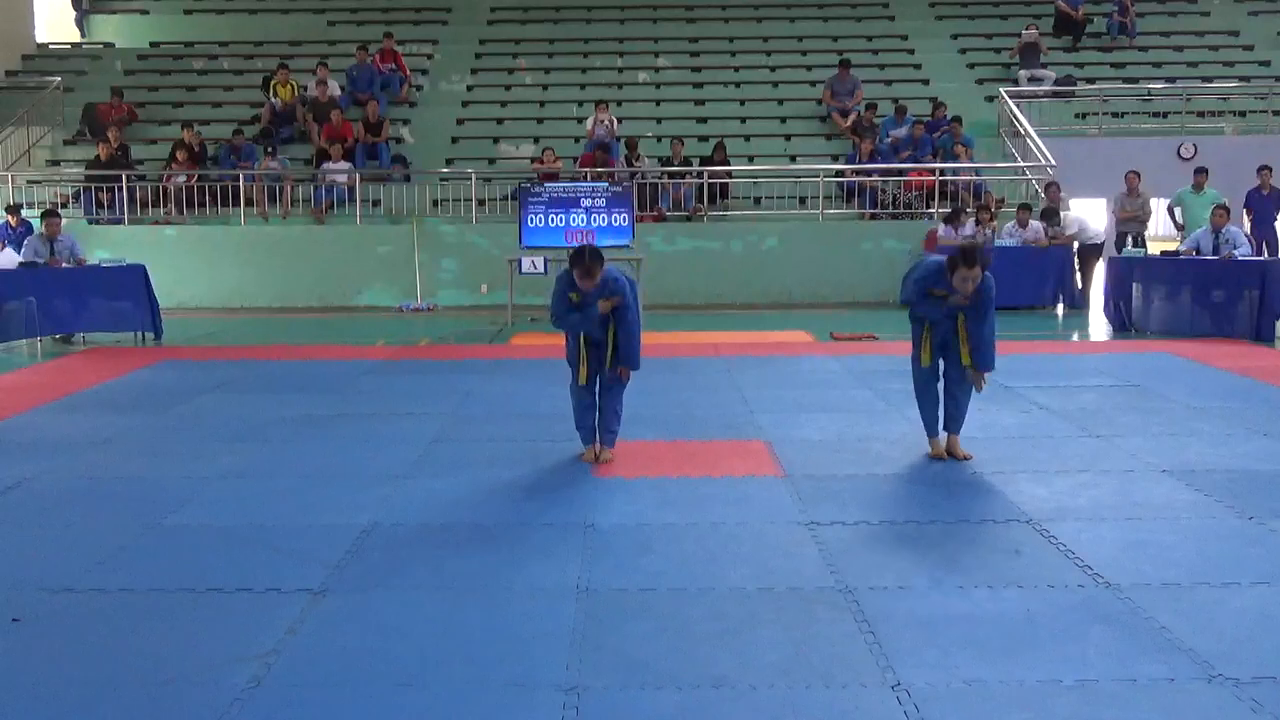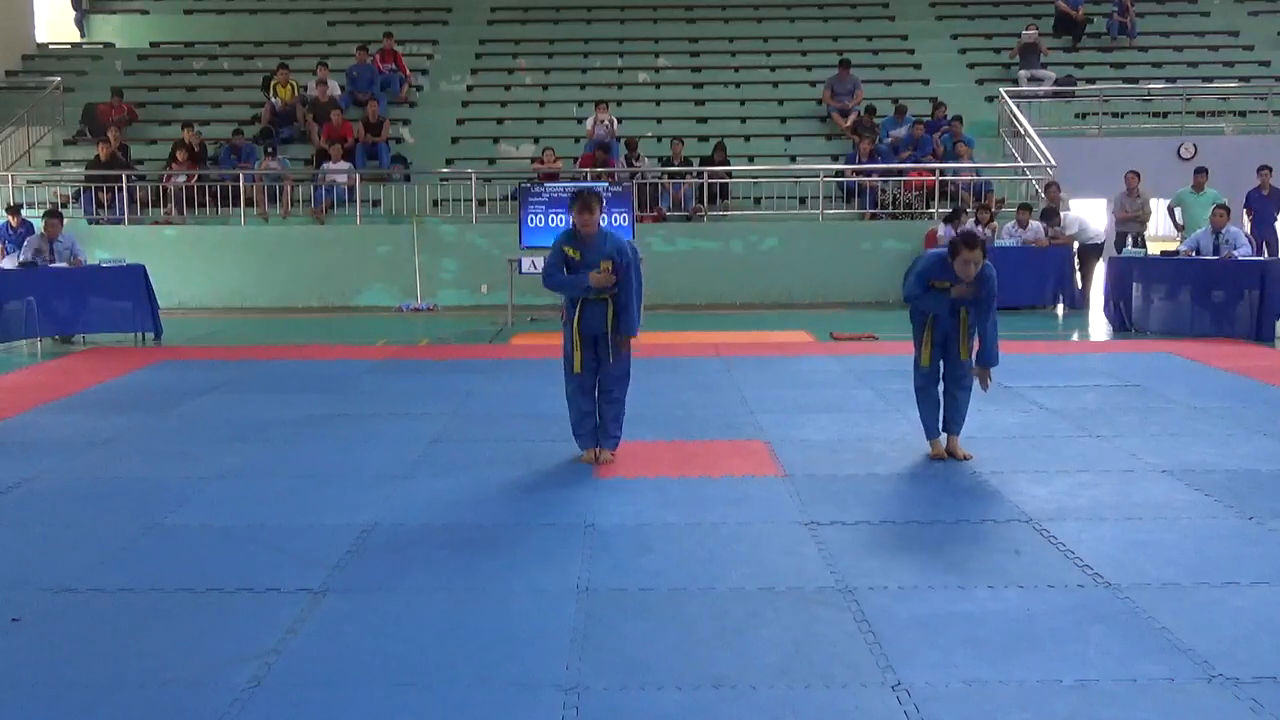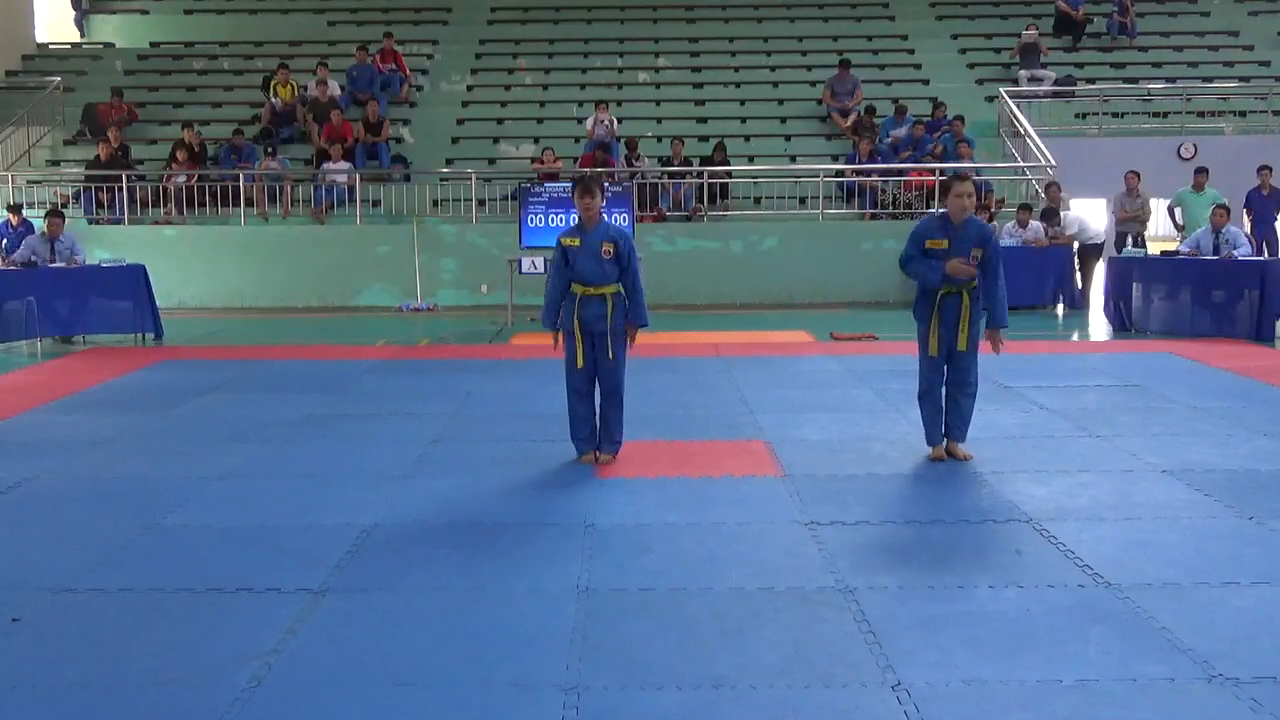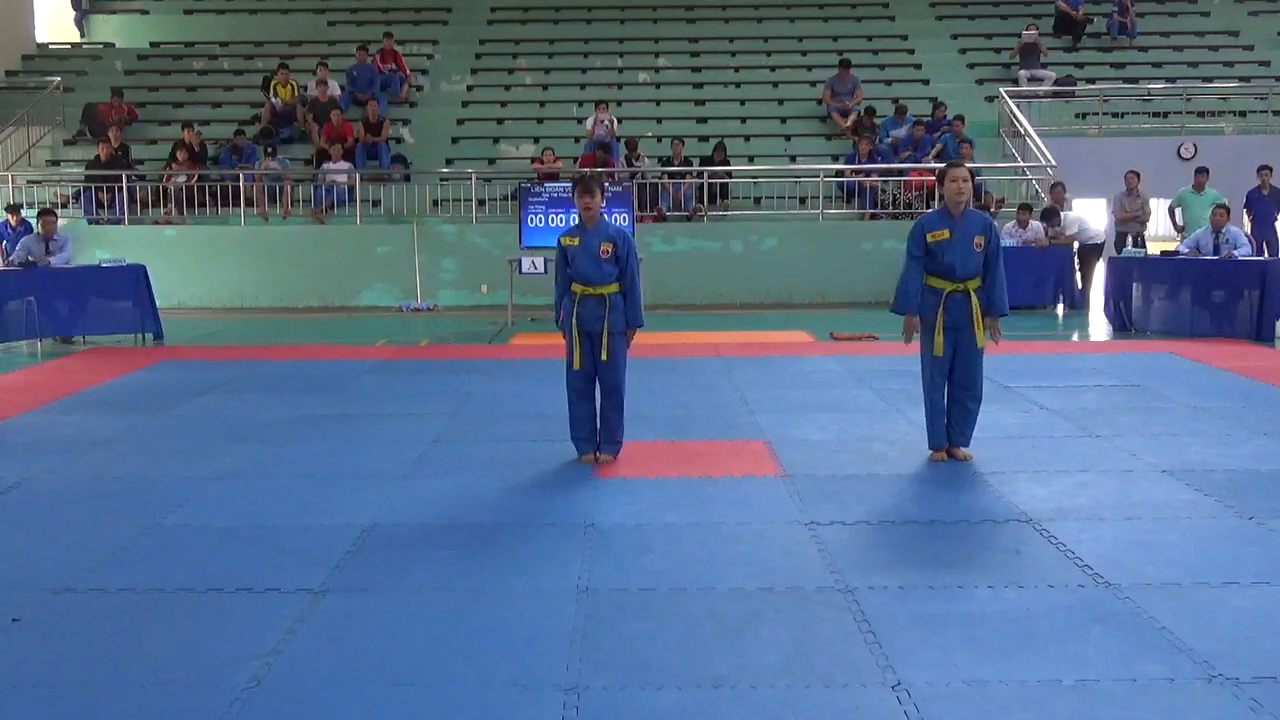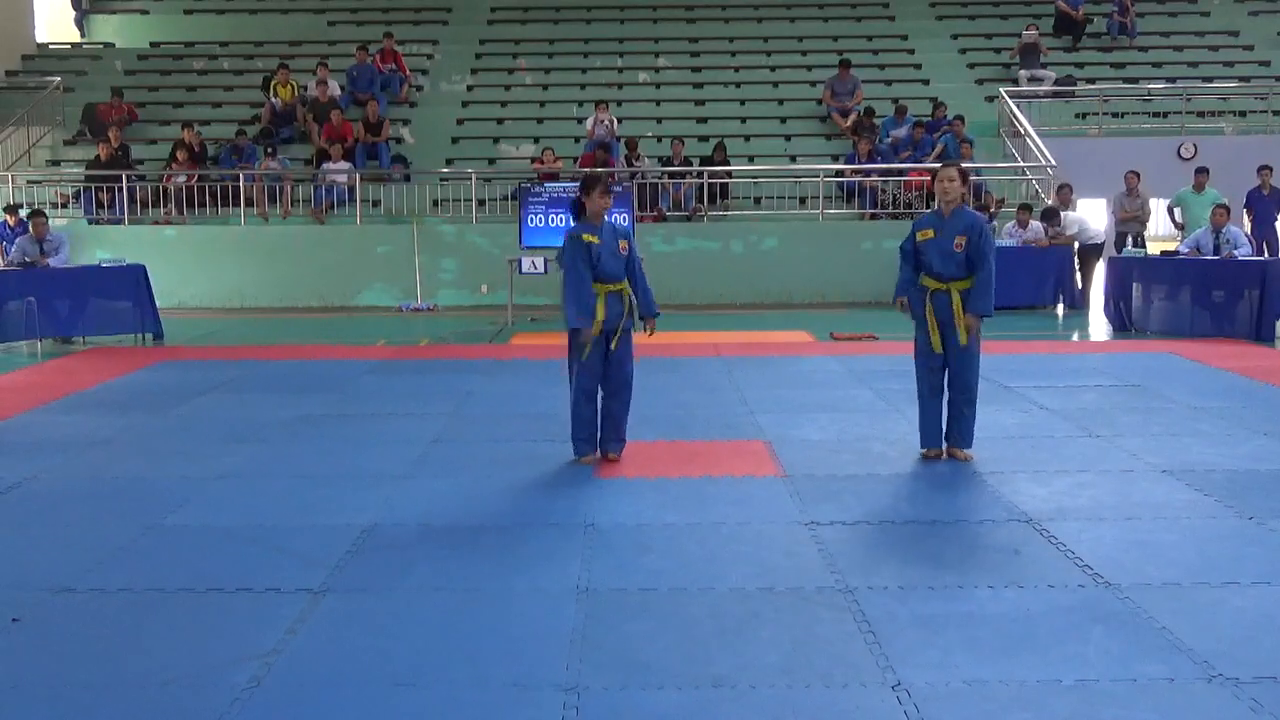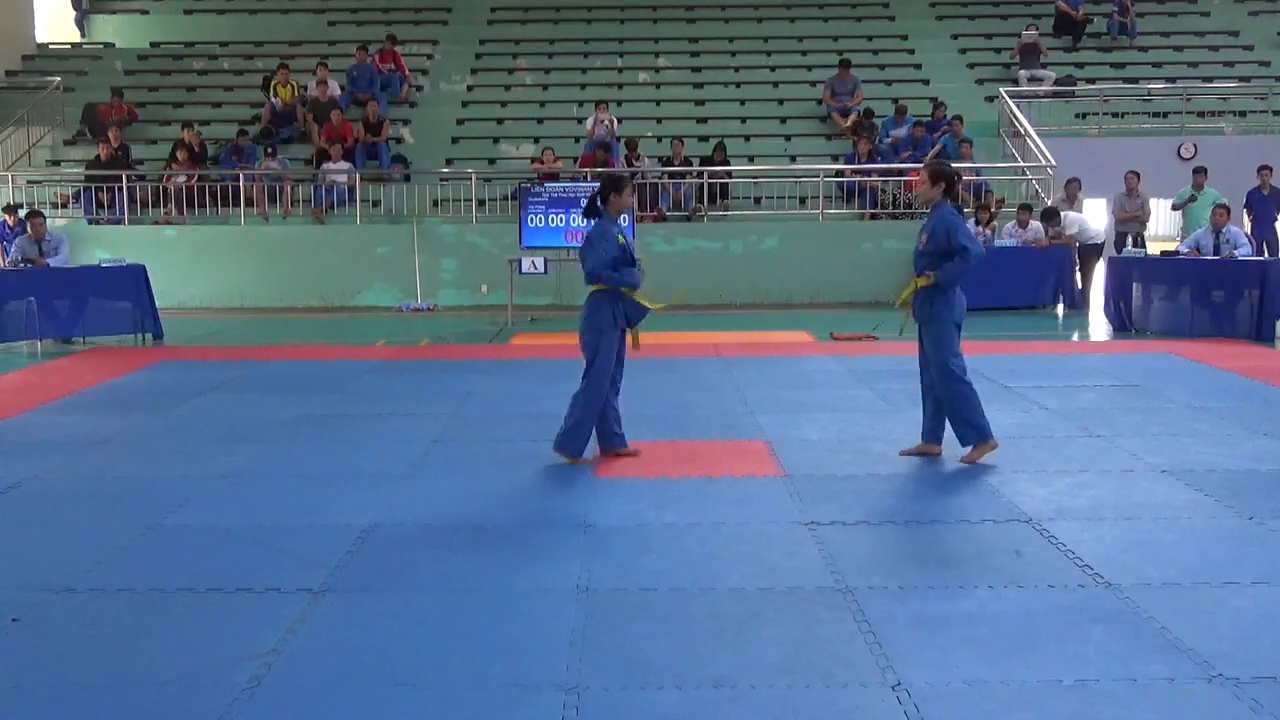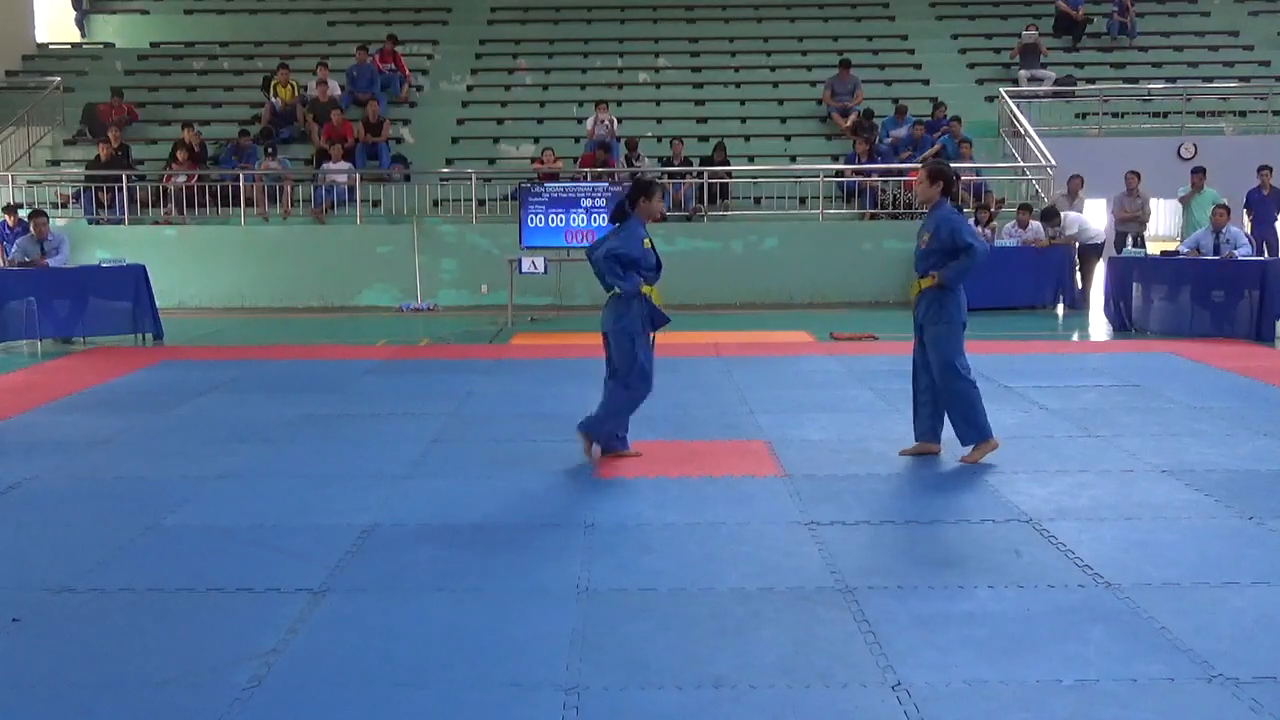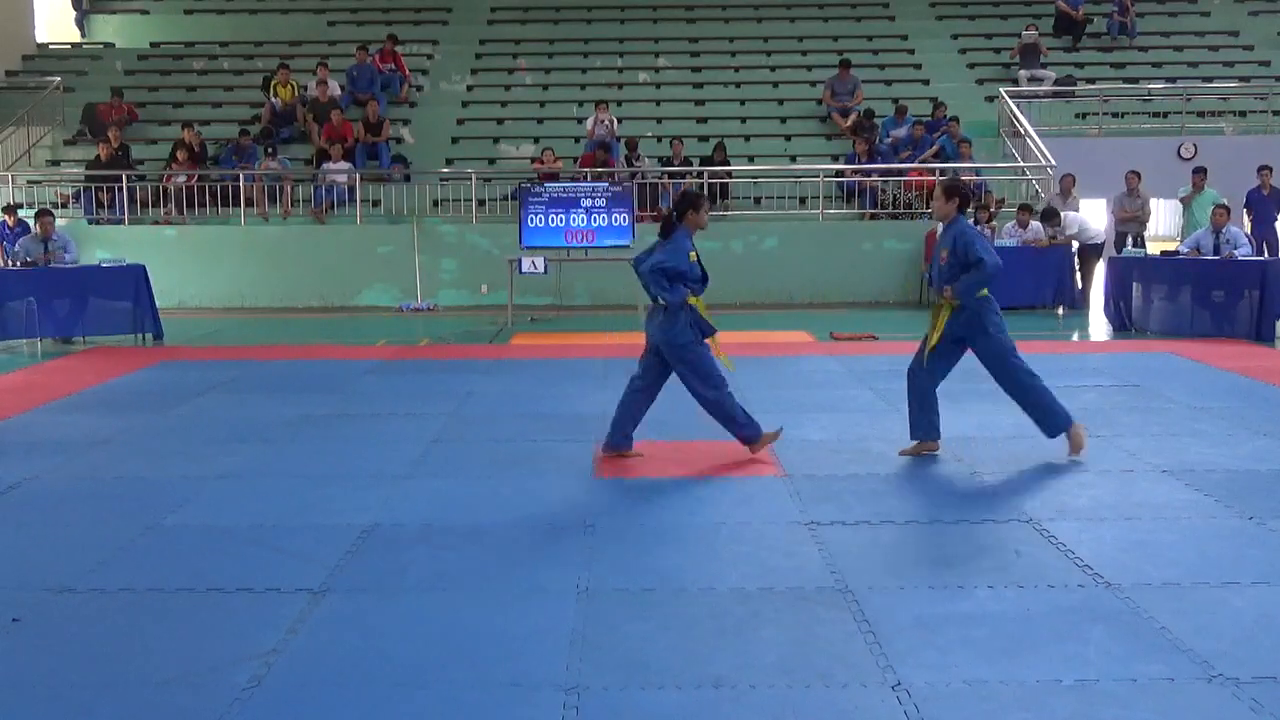
dt=0.3s
person 1, frame 1
left shoulder: (986, 284)
right shoulder: (928, 271)
left elbow: (983, 326)
right elbow: (910, 301)
left wrist: (979, 365)
right wrist: (947, 303)
left hip: (959, 320)
right hip: (928, 318)
left knee: (960, 375)
right knee: (926, 373)
left ankle: (953, 437)
right ankle: (934, 437)
person 1, frame 2
left shoulder: (987, 275)
right shoulder: (930, 263)
left elbow: (986, 320)
right elbow: (912, 297)
left wrist: (984, 362)
right wrist: (949, 295)
left hip: (961, 317)
right hip: (928, 316)
left knee: (960, 375)
right knee: (927, 374)
left ankle: (953, 438)
right ankle: (934, 439)
person 1, frame 3
left shoulder: (984, 233)
right shoulder: (926, 229)
left elbow: (994, 279)
right elbow: (909, 263)
left wrist: (995, 324)
right wrist: (944, 269)
left hip: (966, 307)
right hip: (933, 306)
left knee: (964, 377)
right knee: (931, 376)
left ankle: (954, 440)
right ankle: (936, 441)
person 1, frame 4
left shoulder: (984, 224)
right shoulder: (926, 224)
left elbow: (994, 270)
right elbow: (912, 268)
left wrist: (994, 312)
right wrist: (910, 311)
left hip: (971, 307)
right hip: (935, 307)
left knee: (969, 381)
right knee: (935, 379)
left ankle: (956, 442)
right ankle: (938, 444)
person 1, frame 5
left shoulder: (976, 223)
right shoulder: (923, 223)
left elbow: (985, 267)
right elbow: (909, 259)
left wrist: (977, 310)
right wrist: (903, 293)
left hip: (961, 308)
right hip: (928, 308)
left knee: (964, 378)
right knee: (928, 377)
left ankle: (958, 443)
right ankle: (933, 442)
person 1, frame 6
left shoulder: (946, 219)
right shoulder: (936, 217)
left elbow: (971, 253)
left wrist: (940, 276)
right wrist: (924, 272)
left hip: (940, 304)
right hip: (930, 304)
left knee: (949, 373)
right knee: (931, 376)
left ankle: (982, 438)
right ankle: (932, 440)
person 1, frame 7
left shoulder: (948, 219)
right shoulder: (933, 217)
left elbow: (977, 250)
left wrist: (945, 276)
right wrist: (928, 276)
left hip: (944, 305)
right hip: (928, 304)
left knee: (951, 372)
right knee: (925, 373)
left ankle: (983, 439)
right ankle: (928, 439)
person 1, frame 8
left shoulder: (964, 234)
right shoulder: (948, 233)
left elbow: (990, 266)
left wrist: (957, 290)
right wrist: (944, 291)
left hip: (977, 316)
right hip: (951, 317)
left knee: (1014, 374)
right knee: (920, 374)
left ankle: (1067, 427)
right ankle: (927, 438)
person 2, frame 1
left shoulder: (618, 284)
right shoulder: (564, 281)
left elbow: (627, 324)
right elbow: (558, 319)
left wrist: (627, 361)
right wrist: (596, 311)
left hip: (611, 334)
right hip: (580, 334)
left knee: (612, 385)
right knee: (582, 383)
left ankle: (607, 443)
right ankle: (589, 443)
person 2, frame 2
left shoulder: (619, 245)
right shoulder: (564, 242)
left elbow: (630, 289)
right elbow: (550, 278)
left wrist: (627, 330)
right wrist: (586, 281)
left hip: (610, 319)
right hip: (578, 319)
left knee: (613, 382)
right knee: (579, 381)
left ankle: (608, 443)
right ankle: (587, 443)
person 2, frame 3
left shoulder: (619, 237)
right shoulder: (566, 239)
left elbow: (632, 280)
right elbow: (557, 281)
left wrist: (635, 320)
right wrist: (555, 322)
left hip: (610, 315)
right hip: (577, 315)
left knee: (612, 383)
right knee: (579, 383)
left ankle: (608, 446)
right ankle: (585, 446)
person 2, frame 4
left shoulder: (620, 236)
right shoulder: (567, 239)
left elbow: (631, 281)
right elbow: (562, 282)
left wrist: (632, 322)
right wrist: (562, 320)
left hip: (610, 315)
right hip: (577, 315)
left knee: (612, 383)
right knee: (579, 383)
left ankle: (609, 446)
right ankle: (586, 446)
person 2, frame 5
left shoulder: (620, 232)
right shoulder: (576, 236)
left elbow: (634, 272)
right elbow: (574, 280)
left wrist: (648, 312)
right wrist: (583, 321)
left hip: (618, 316)
right hip: (588, 313)
left knee: (619, 381)
right knee: (585, 382)
left ankle: (611, 443)
right ankle: (584, 447)
person 2, frame 6
left shoulder: (613, 228)
right shoulder: (604, 231)
right elbow: (598, 269)
left wrist: (634, 276)
right wrist: (632, 280)
left hip: (612, 313)
right hip: (604, 312)
left knee: (609, 381)
right knee: (597, 381)
left ankle: (612, 442)
right ankle: (569, 445)
person 2, frame 7
left shoulder: (629, 231)
right shoulder: (633, 235)
left elbow: (594, 251)
right elbow: (601, 256)
left wrist: (613, 285)
right wrist: (625, 285)
left hip: (623, 314)
right hip: (631, 315)
left knee: (620, 379)
right knee: (639, 381)
left ankle: (614, 442)
right ankle: (593, 429)
person 2, frame 8
left shoulder: (674, 241)
right shoulder: (679, 247)
left elbow: (640, 262)
right elbow: (648, 269)
right wrist: (674, 298)
left hip: (664, 322)
right hip: (679, 326)
left knee: (646, 382)
right knee: (712, 384)
left ankle: (617, 442)
right ankle: (751, 436)
